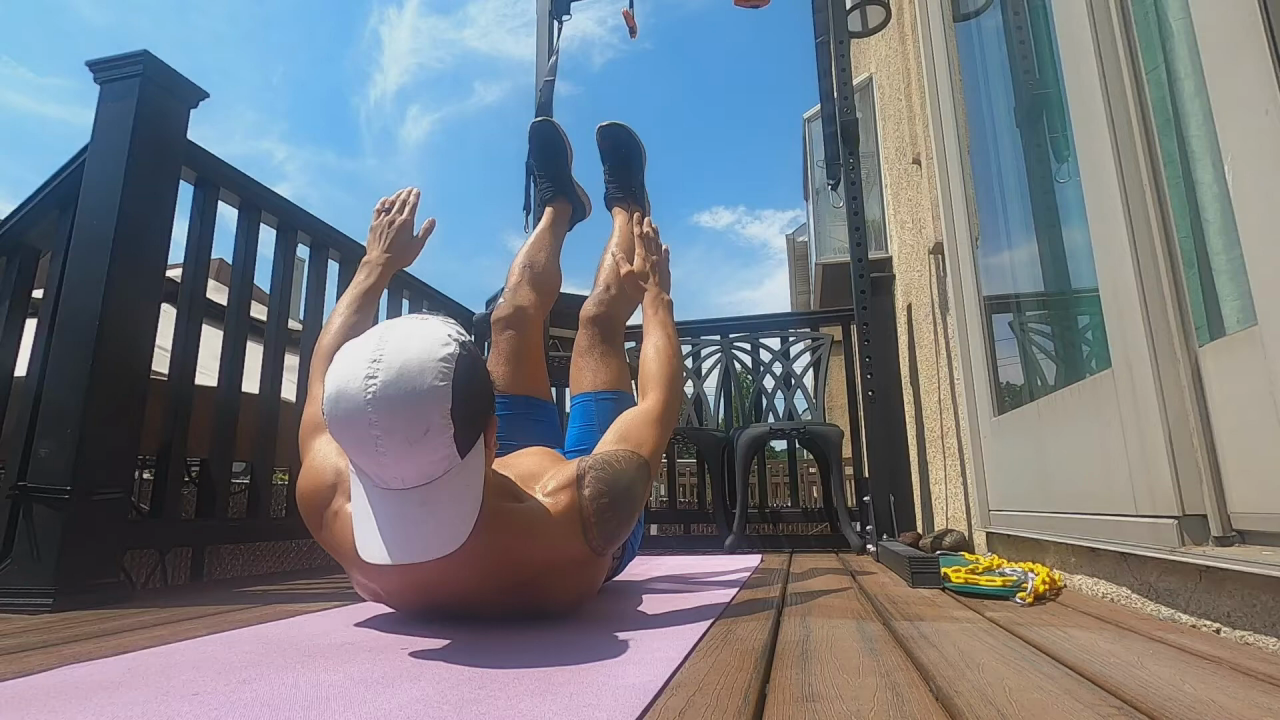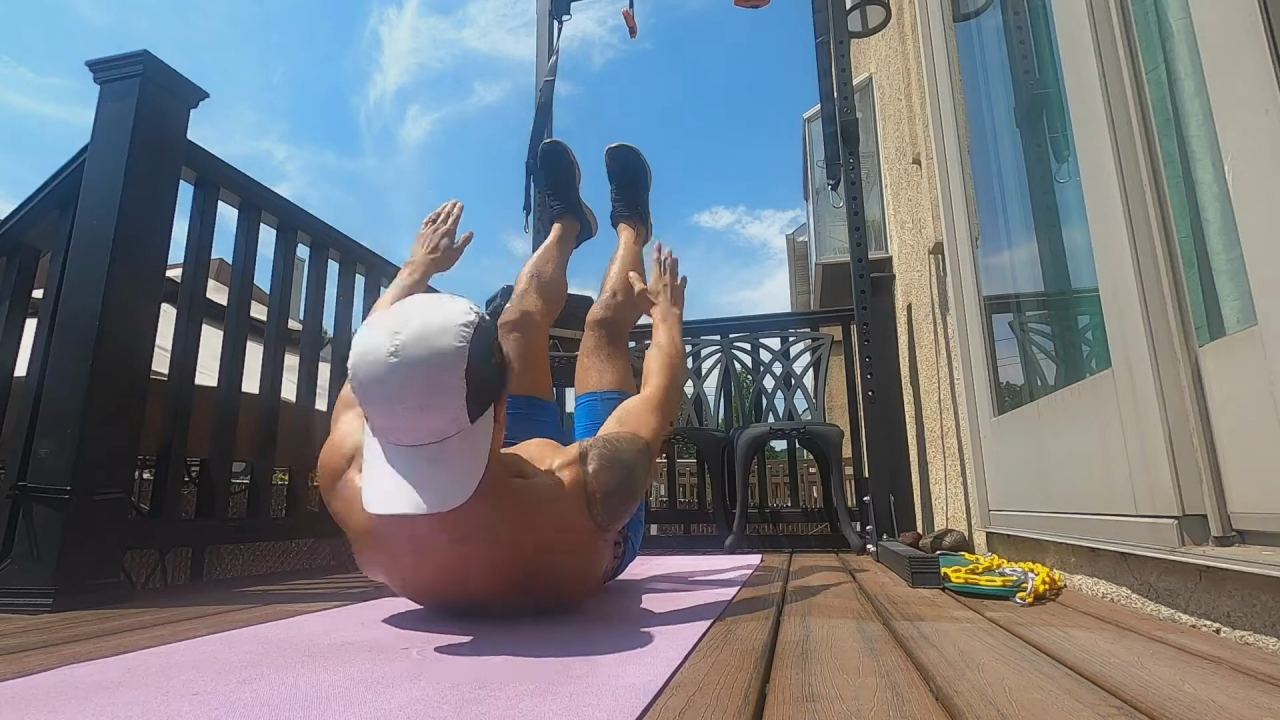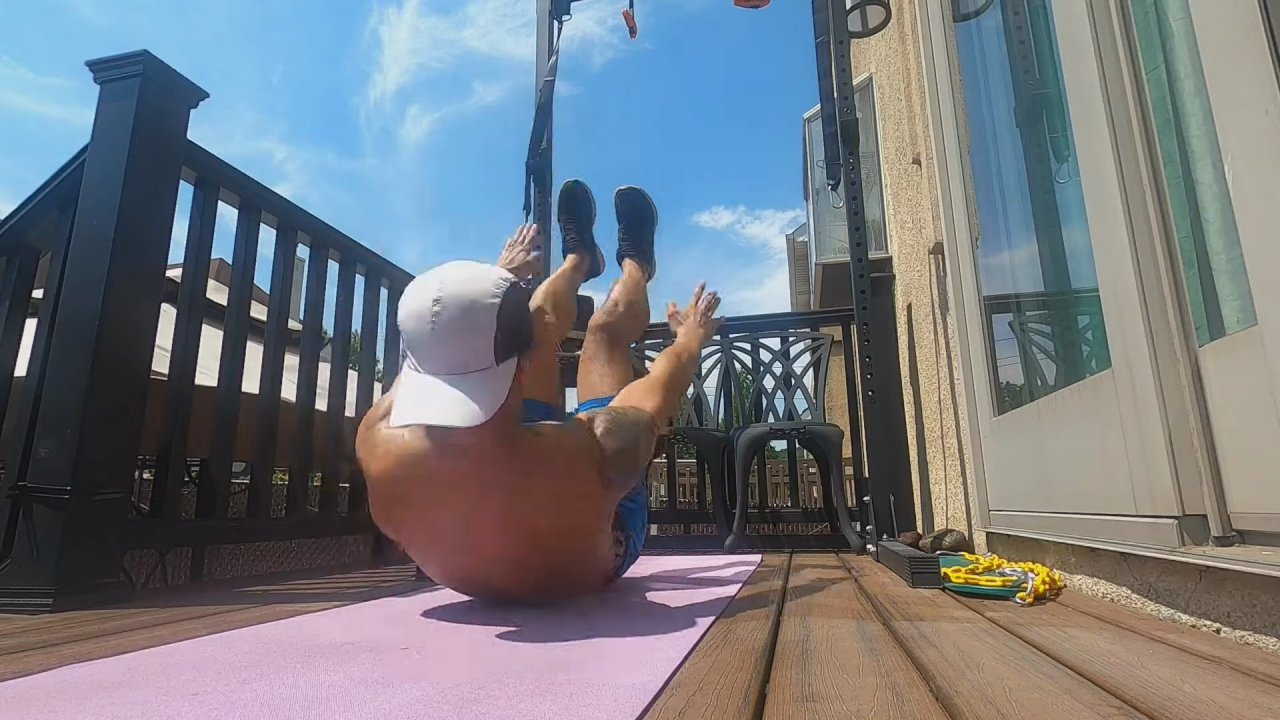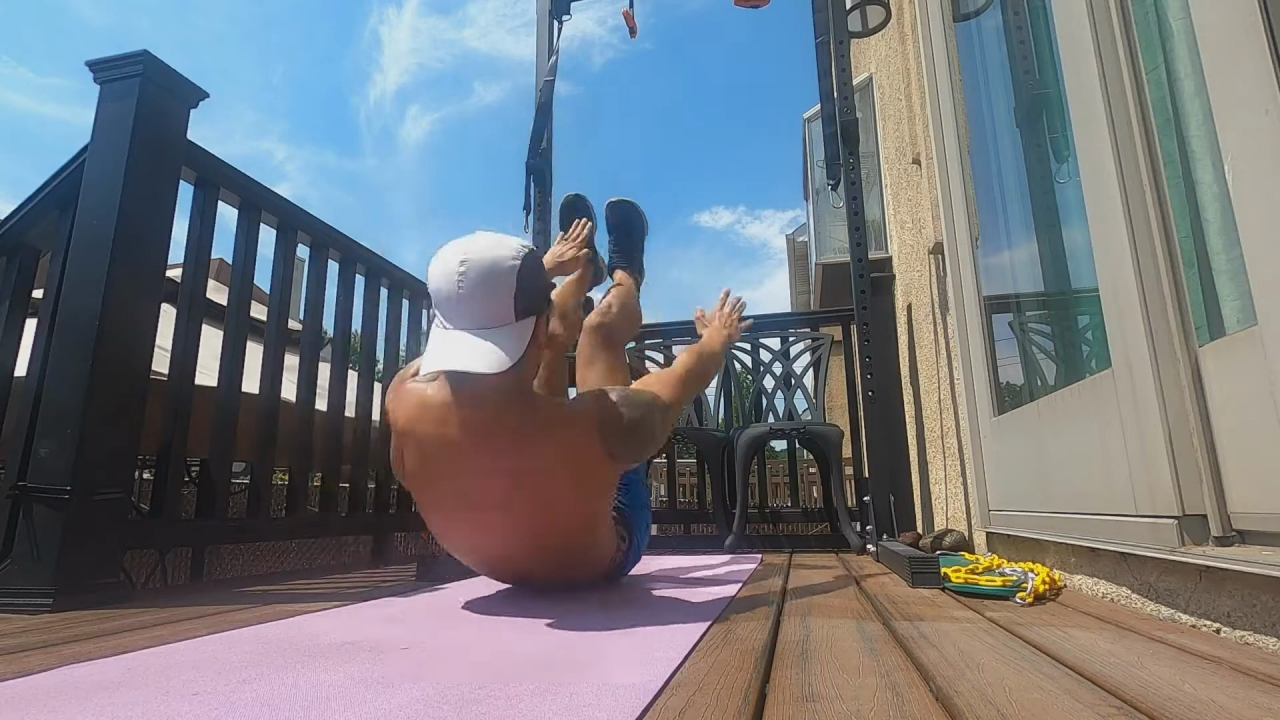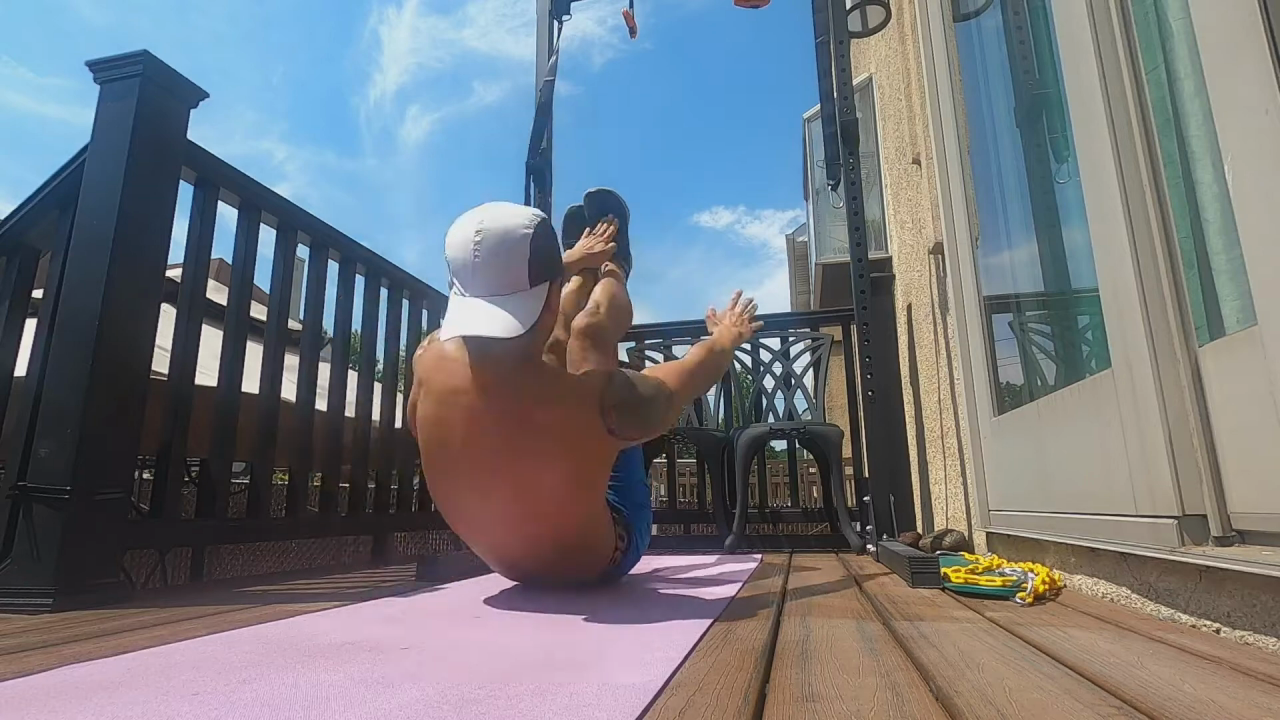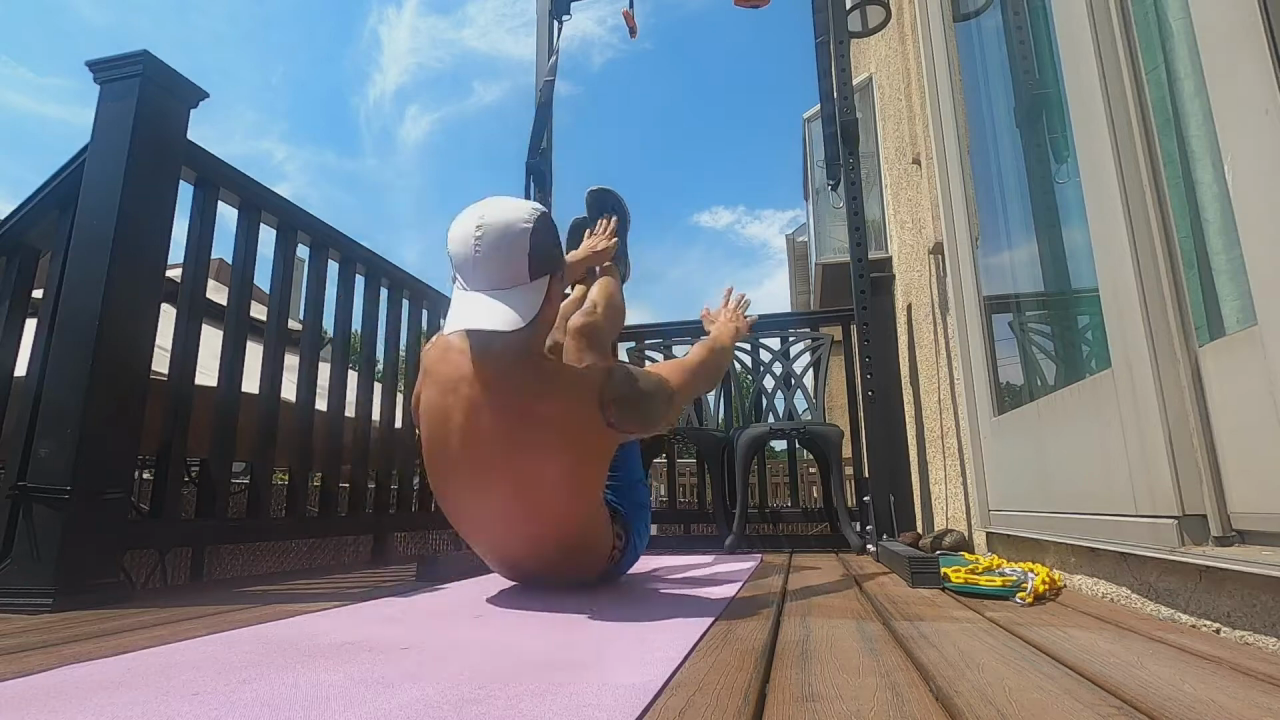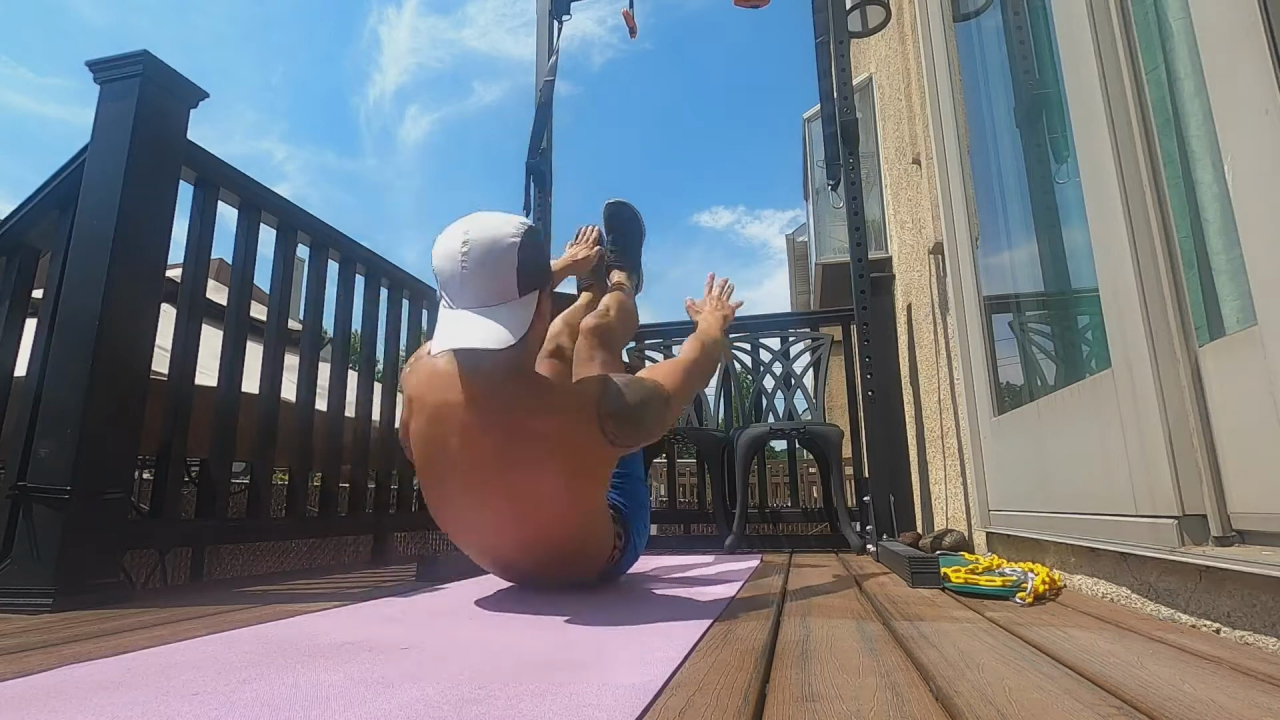
dt=0.1s
person 1, frame 1
left shoulder: (334, 510)
right shoulder: (579, 519)
left elbow: (327, 365)
right elbow: (660, 403)
left wrist: (373, 265)
right wrist: (655, 300)
left knee: (513, 314)
right knee: (598, 319)
left ankle: (558, 208)
right ankle: (625, 210)
person 1, frame 2
left shoulder: (350, 491)
right shoulder: (585, 491)
left elbow: (369, 372)
right elbow: (659, 396)
left wrist: (415, 272)
right wrist: (667, 314)
left knee: (521, 319)
right knee: (604, 323)
left ankle: (567, 226)
right ankle: (629, 229)
person 1, frame 3
left shoulder: (379, 447)
right shoulder: (586, 453)
left elbow: (437, 331)
right elbow: (665, 386)
left wrist: (495, 276)
right wrist: (689, 336)
right hip: (589, 564)
left knee: (541, 322)
right knee: (608, 331)
left ankle: (579, 258)
right ankle: (635, 263)
person 1, frame 4
left shoulder: (406, 401)
right shoulder: (594, 426)
left elbow: (470, 324)
right elbow: (684, 379)
left wrist: (546, 267)
right wrist: (718, 337)
left hip: (510, 556)
right hip: (599, 561)
left knee: (561, 326)
right knee: (603, 328)
left ankle: (582, 271)
right ankle: (624, 276)
person 1, frame 5
left shoulder: (430, 362)
right shoulder: (596, 396)
left elbow: (494, 290)
right elbow: (696, 372)
left wrist: (569, 264)
right wrist: (728, 335)
right hip: (598, 560)
left knee: (556, 341)
right knee: (590, 328)
left ankle: (587, 279)
right ankle: (612, 273)
person 1, frame 6
left shoulder: (436, 358)
right shoulder: (595, 392)
left elbow: (499, 289)
right elbow: (697, 372)
left wrist: (573, 263)
right wrist: (724, 333)
left hip: (507, 557)
right hip: (597, 560)
left knee: (556, 346)
right knee: (585, 329)
left ankle: (587, 284)
right ankle: (608, 276)
person 1, frame 7
left shoulder: (423, 375)
right shoulder: (600, 403)
left elbow: (486, 299)
right elbow: (691, 369)
left wrist: (560, 269)
right wrist: (713, 326)
right hip: (594, 562)
left knee: (555, 348)
right knee: (596, 330)
left ankle: (595, 289)
right ankle: (617, 278)
